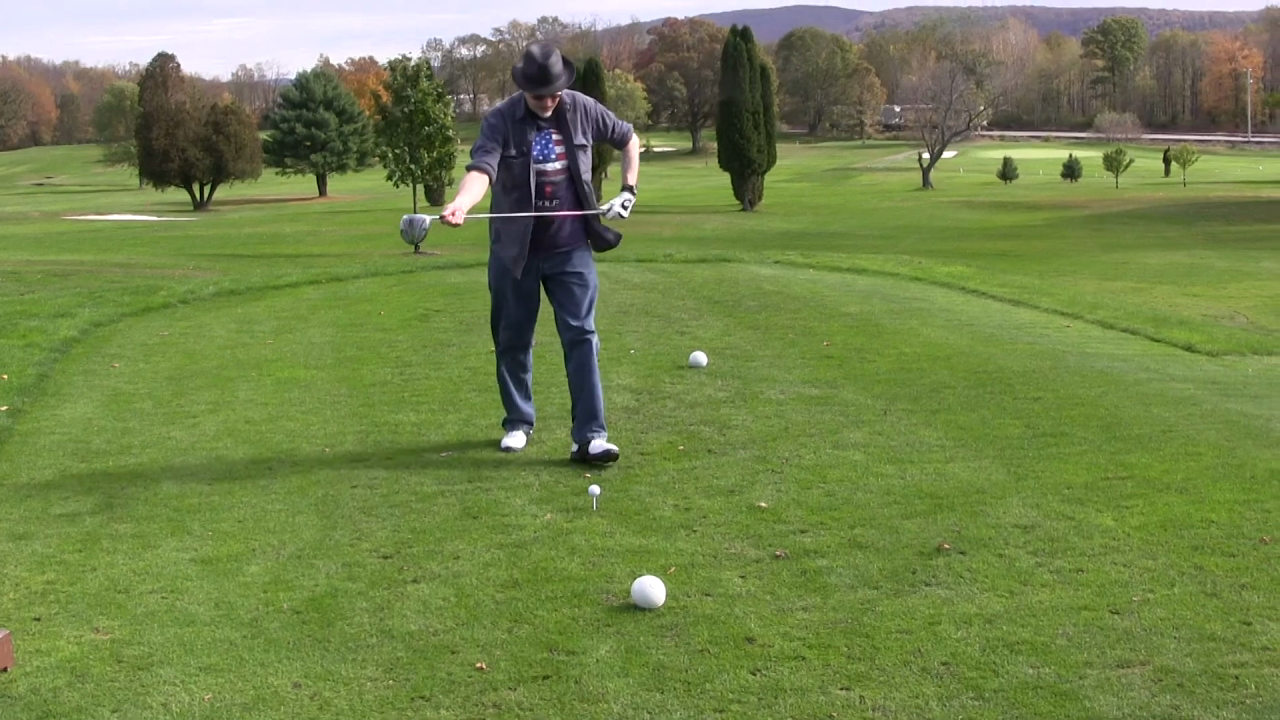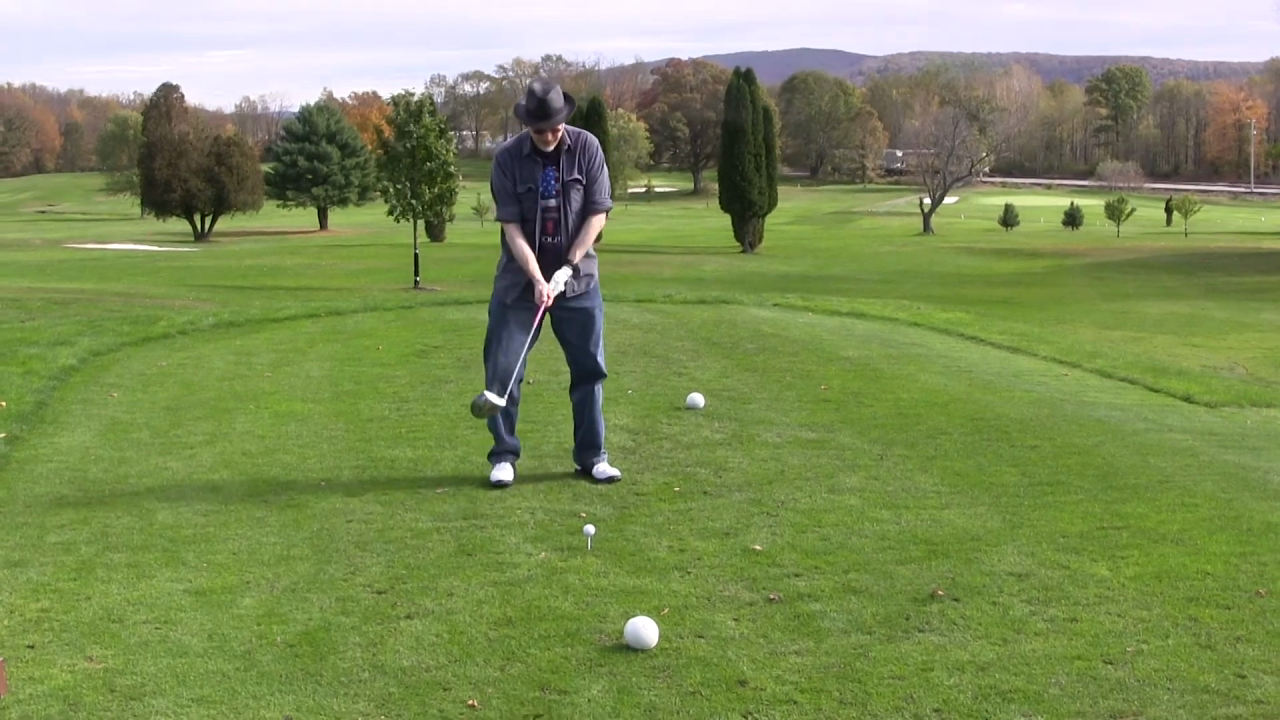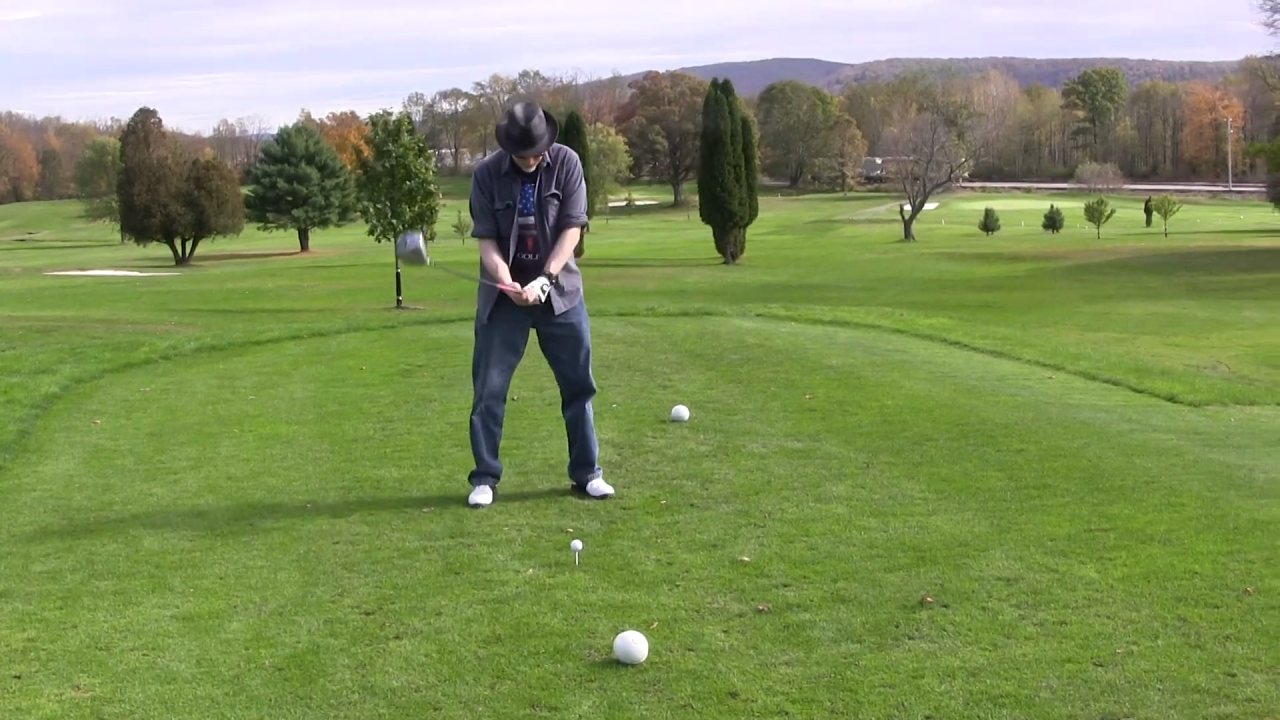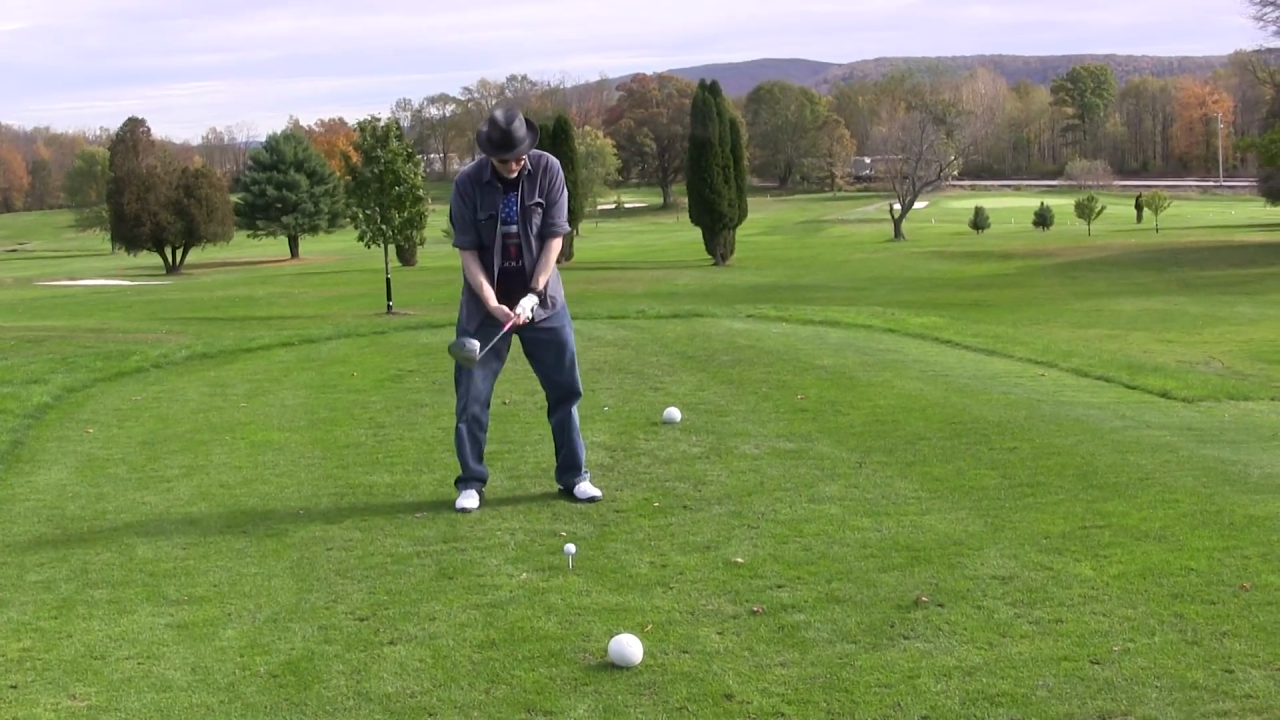
dt=0.7s
person 1, frame 1
left shoulder: (584, 109)
right shoulder: (500, 120)
left elbow: (629, 138)
right elbow: (480, 172)
left wrist: (628, 188)
right wrist: (458, 207)
left hip: (573, 245)
right hip: (516, 248)
left knee: (580, 336)
right knee: (512, 340)
left ankle: (589, 436)
right ankle: (518, 422)
person 1, frame 2
left shoulder: (587, 147)
right shoulder: (507, 157)
left elbow: (598, 213)
right elbow: (511, 226)
left wrist: (566, 268)
right wrist: (536, 278)
left hip: (577, 276)
right hip: (520, 278)
left knee: (588, 368)
right knee: (502, 365)
left ankle: (591, 456)
right ankle: (503, 454)
person 1, frame 3
left shoulder: (567, 163)
right shoulder: (486, 174)
left elbow: (571, 230)
right elbow: (487, 241)
left wrist: (542, 281)
right wrist: (508, 285)
left hip: (559, 291)
right hip: (503, 294)
left knee: (579, 383)
right knee: (489, 386)
left ankle: (586, 472)
right ankle: (485, 476)
person 1, frame 4
left shoulder: (549, 169)
right shoulder: (467, 182)
left elbow: (554, 238)
right elbow: (467, 252)
left wrist: (532, 296)
right wrist: (492, 305)
left hip: (542, 297)
right hip: (485, 302)
left knee: (565, 387)
right knee: (472, 393)
left ankle: (573, 475)
right ankle: (471, 481)
